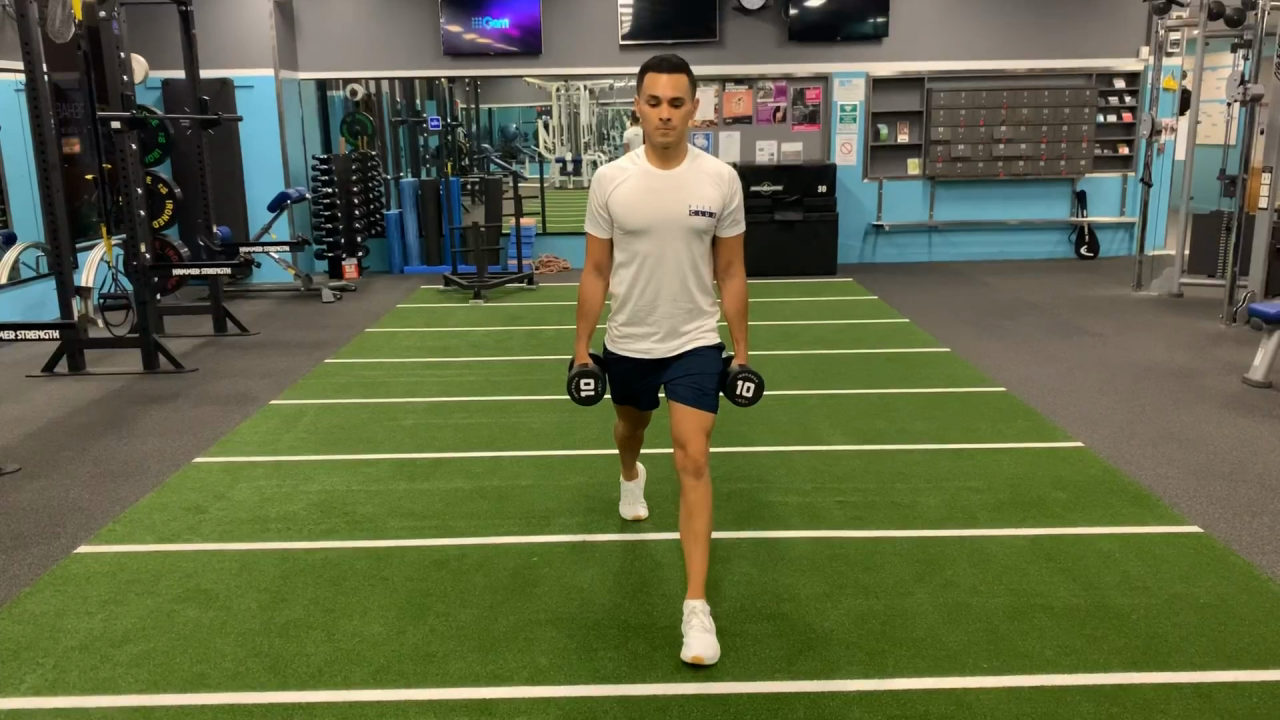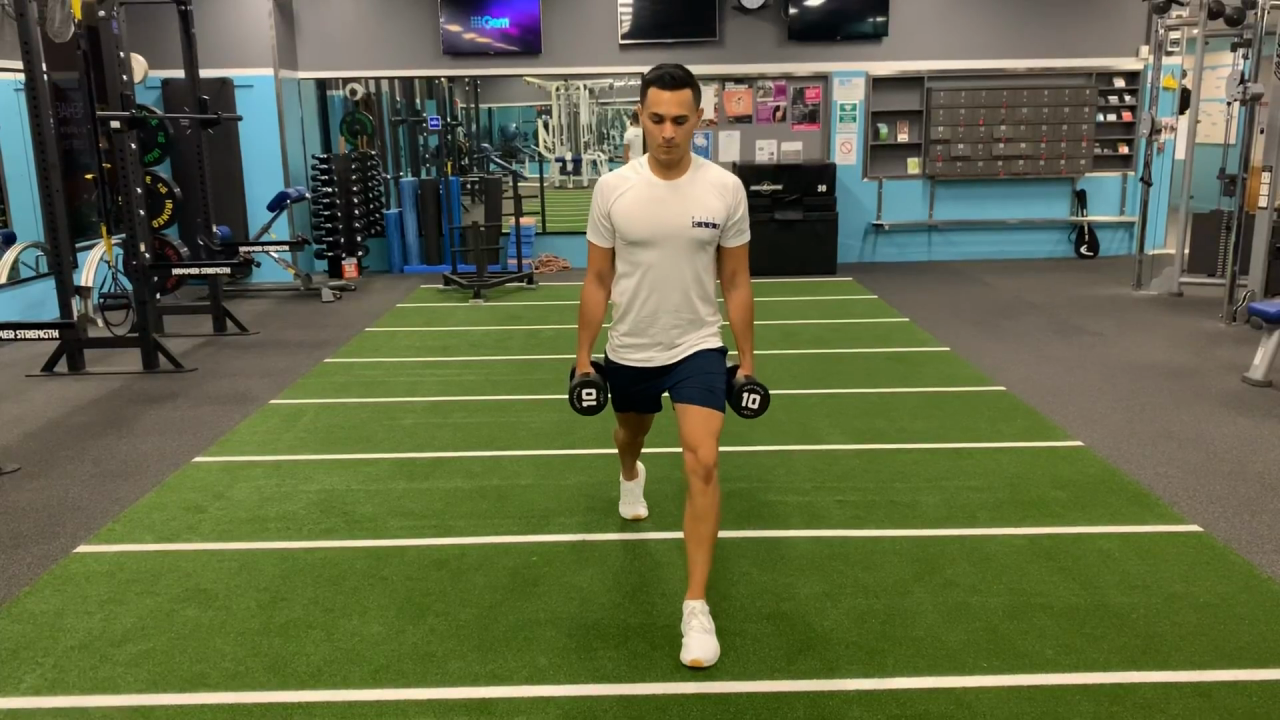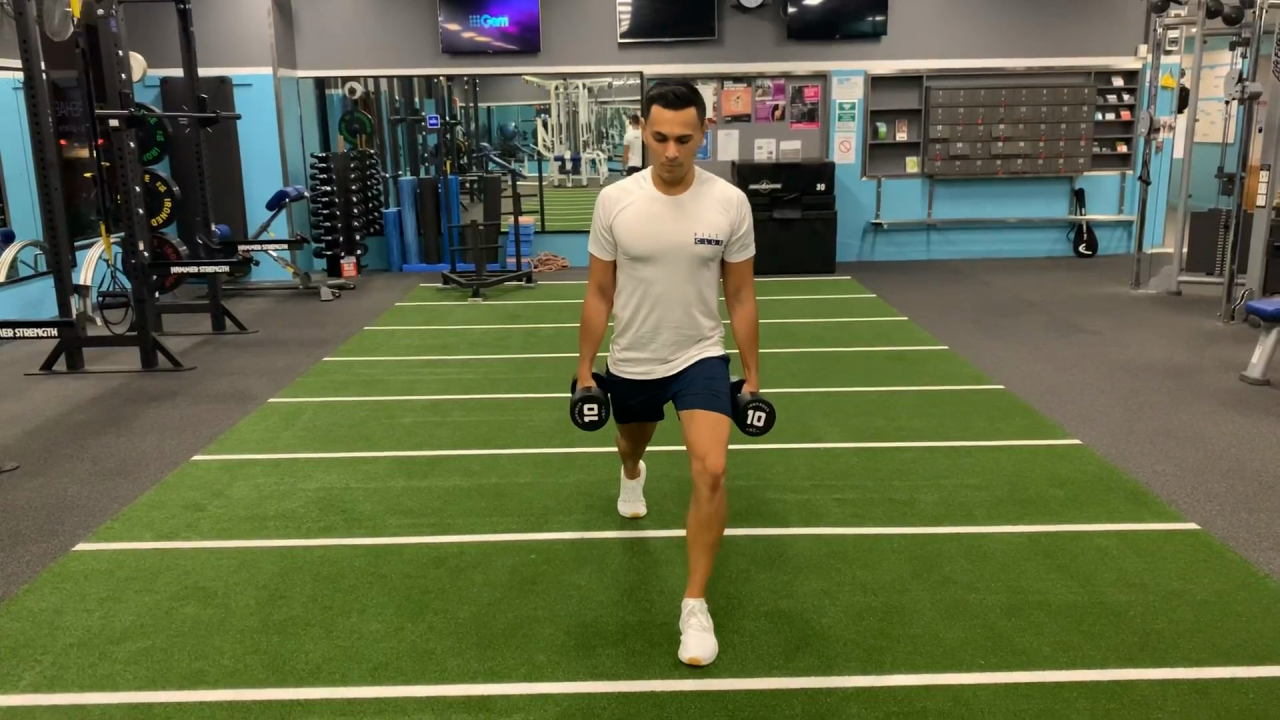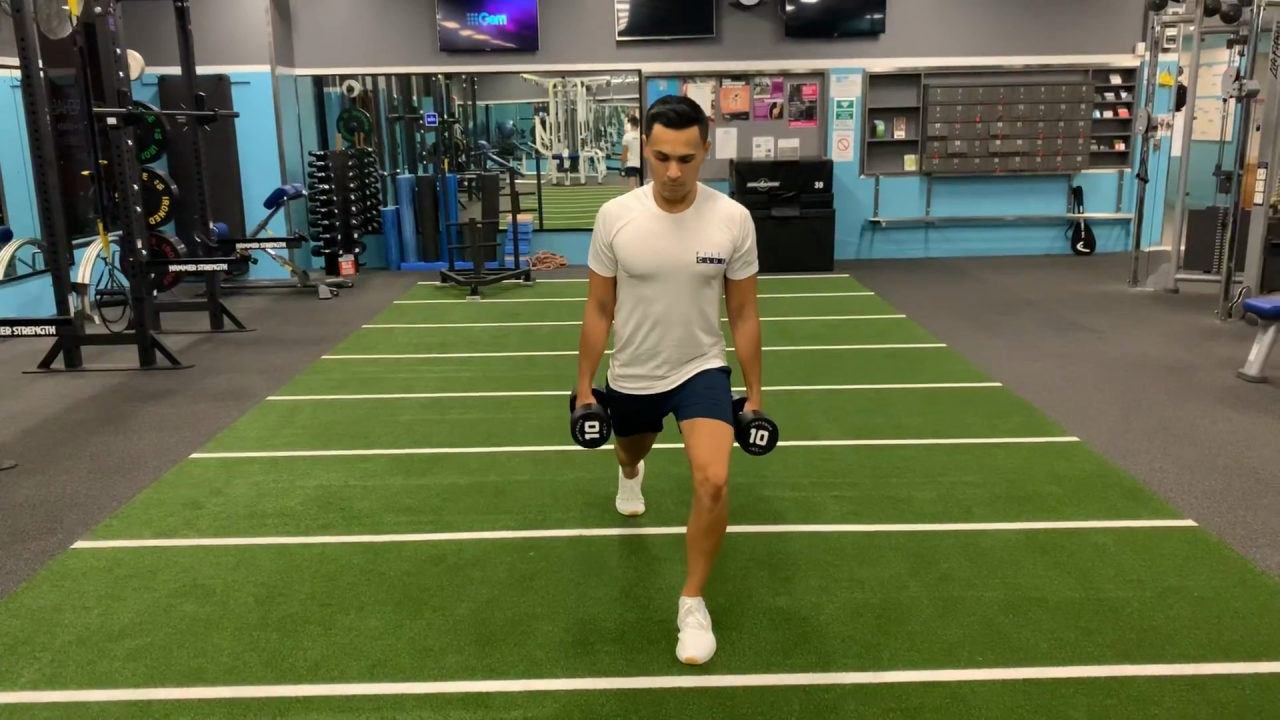
dt=0.3s
person 1, frame 1
left shoulder: (720, 178)
right shoulder: (611, 179)
left elbow: (730, 273)
right elbow: (596, 271)
left wrist: (741, 349)
right wrist: (581, 345)
left hip: (695, 344)
right hip: (628, 344)
left knee: (692, 462)
right knee: (630, 426)
left ankle: (697, 605)
right ankle: (630, 476)
person 1, frame 2
left shoulder: (725, 187)
right shoulder: (613, 187)
left elbow: (736, 283)
right elbow: (598, 280)
left wrist: (746, 359)
right wrist: (583, 355)
left hip: (698, 348)
right hip: (629, 351)
left knee: (702, 465)
right knee: (630, 432)
left ankle: (696, 605)
right ankle: (631, 475)
person 1, frame 3
left shoulder: (729, 202)
right shoulder: (615, 200)
left elbow: (741, 297)
right elbow: (599, 294)
left wrist: (752, 375)
right wrist: (584, 369)
left hip: (701, 357)
right hip: (631, 363)
left knee: (710, 472)
right knee: (633, 441)
left ankle: (695, 604)
right ankle: (632, 474)
person 1, frame 4
left shoulder: (733, 219)
right shoulder: (615, 216)
left elbow: (744, 313)
right elbow: (599, 310)
left wrist: (754, 393)
right wrist: (584, 386)
left hip: (702, 370)
right hip: (632, 377)
left knee: (713, 482)
right knee: (632, 448)
left ankle: (693, 602)
right ankle: (631, 471)
